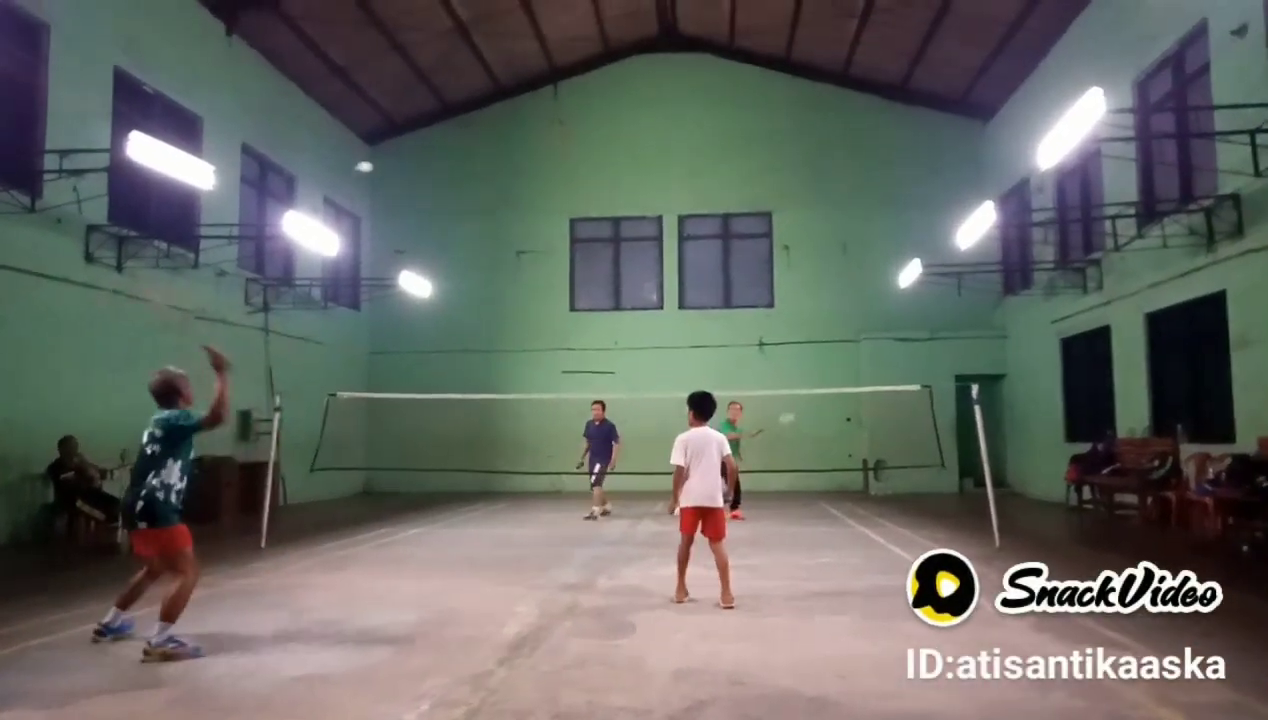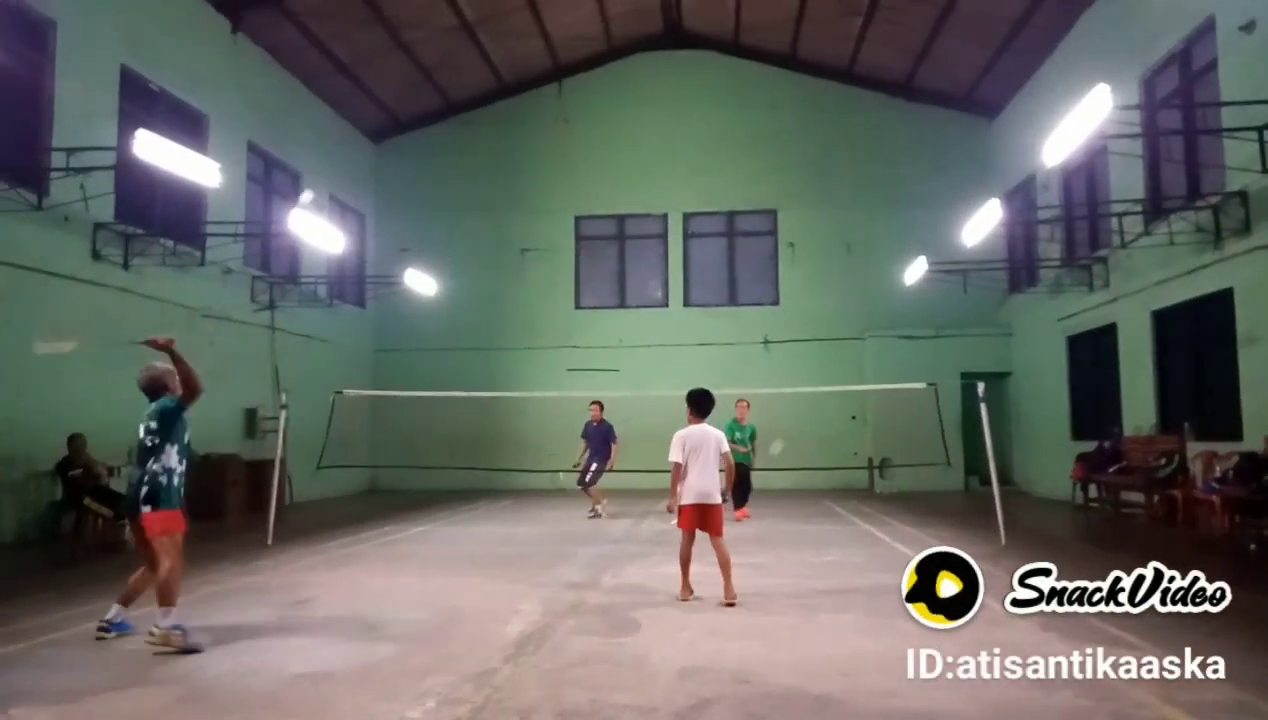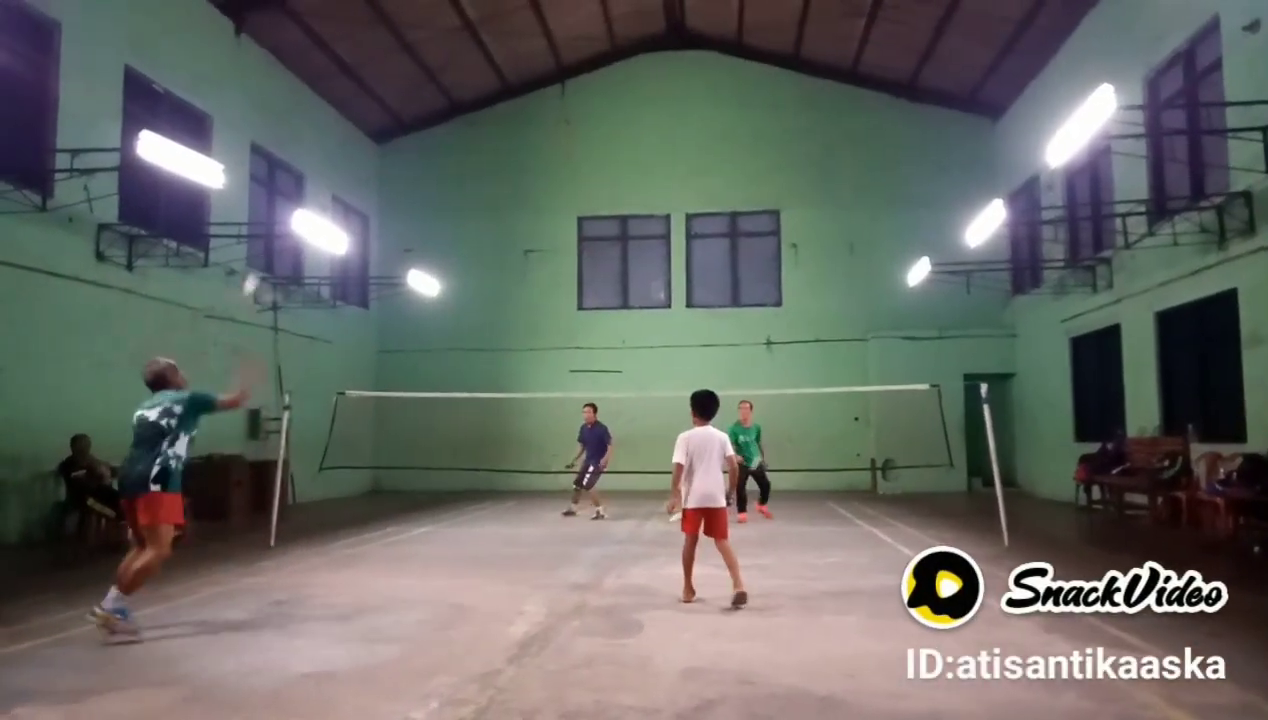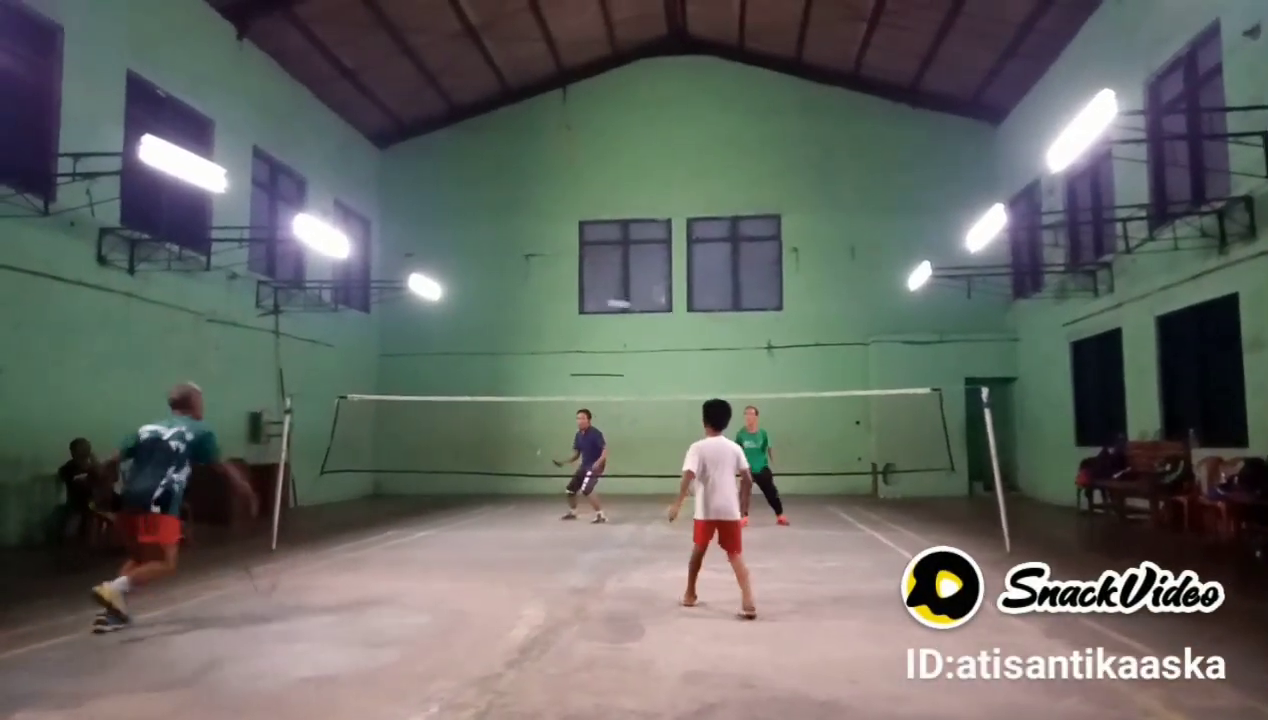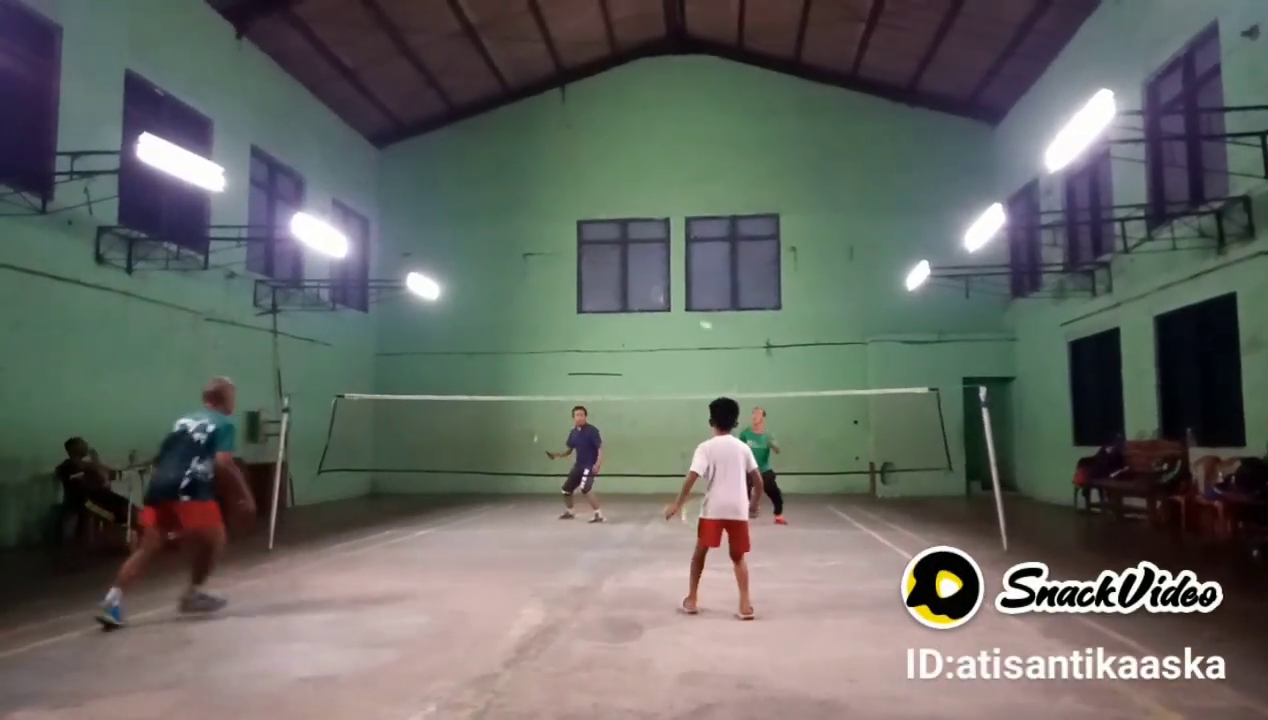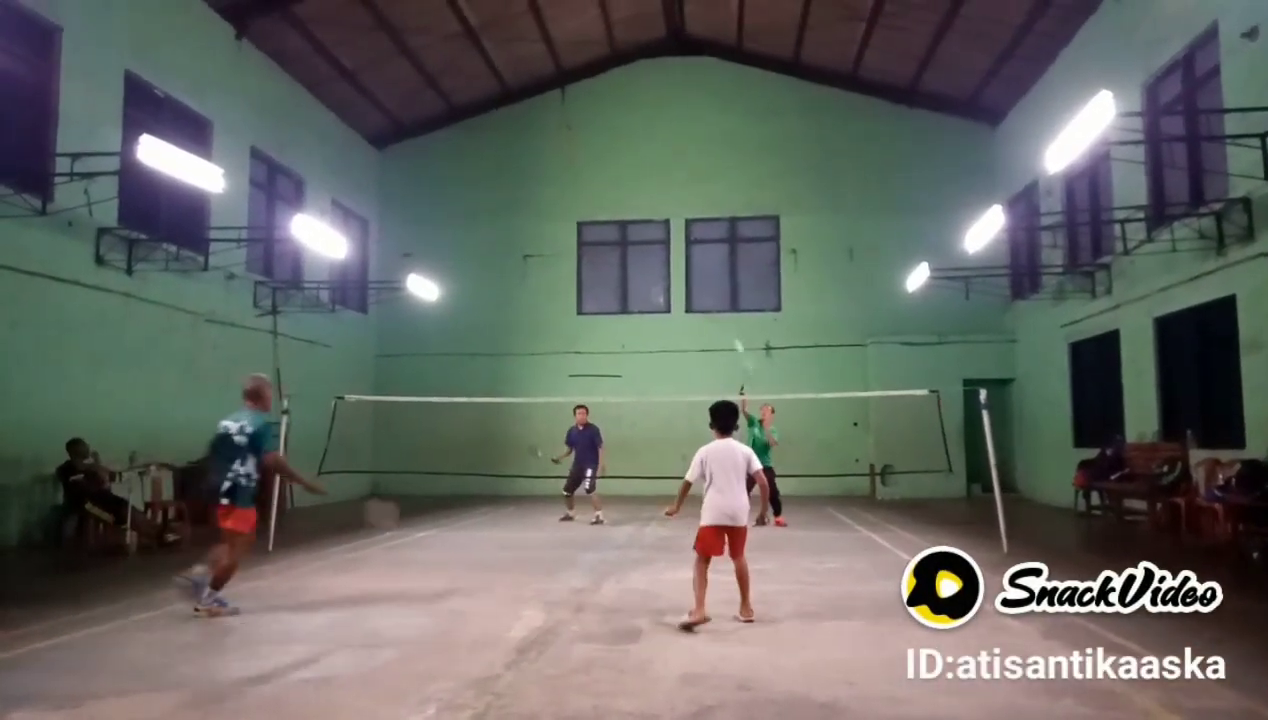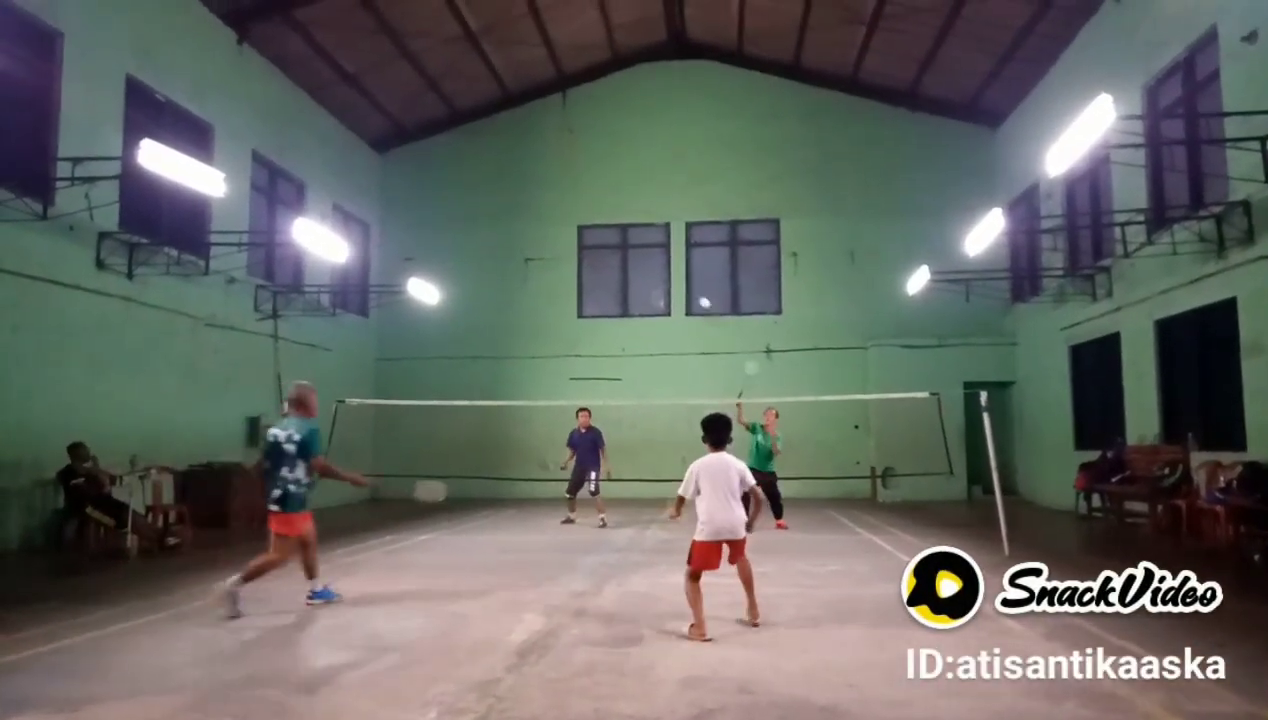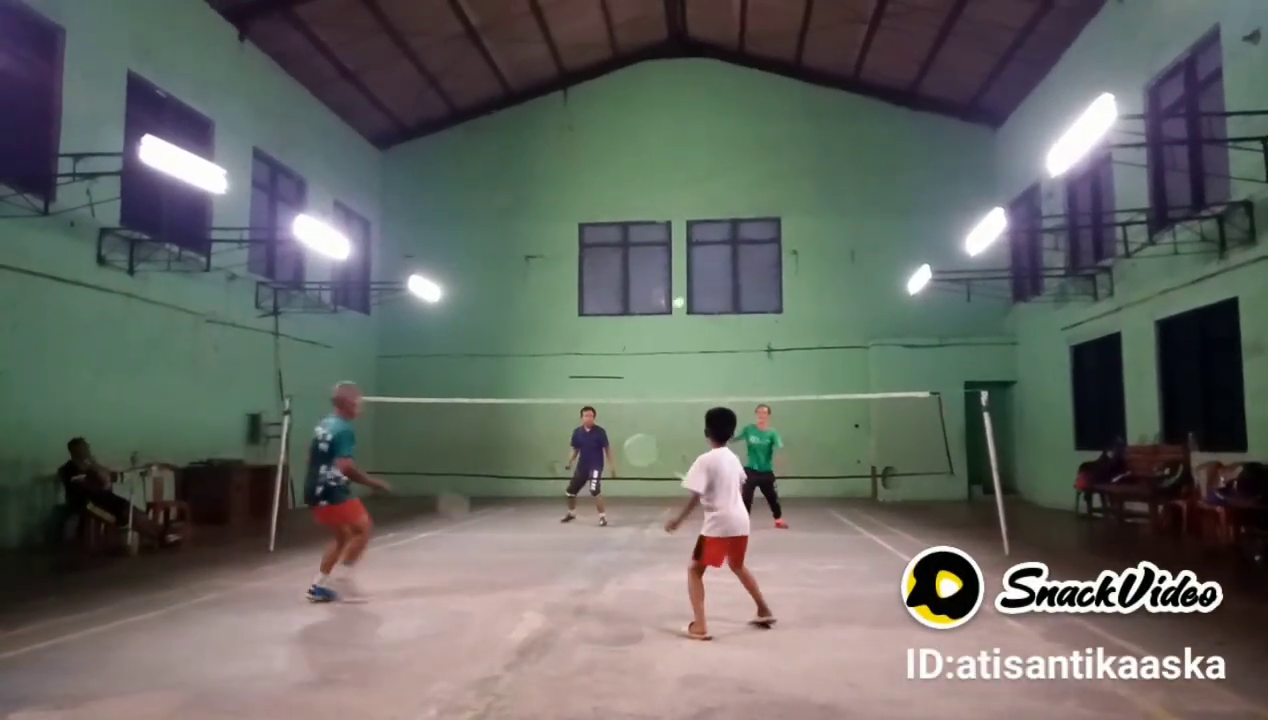
dt=0.2s
person 1, frame 1
left shoulder: (165, 423)
right shoulder: (172, 420)
right elbow: (217, 418)
right wrist: (221, 374)
left hip: (144, 508)
right hip: (157, 512)
left knee: (155, 569)
right knee: (187, 574)
left ankle: (111, 623)
right ankle: (161, 640)
person 1, frame 2
left shoulder: (158, 415)
right shoulder: (163, 410)
right elbow: (194, 389)
right wrist: (171, 352)
left hip: (142, 496)
right hip: (158, 498)
left knee: (153, 564)
right knee: (172, 560)
left ankle: (113, 620)
right ankle: (167, 627)
person 1, frame 3
left shoulder: (143, 410)
right shoulder: (187, 399)
right elbow: (231, 402)
right wrist: (244, 385)
left hip: (132, 481)
right hip: (160, 483)
left knee: (141, 547)
right knee: (159, 549)
left ankle: (113, 607)
right ankle: (111, 605)
person 1, frame 4
left shoulder: (147, 429)
right shoulder: (199, 433)
left elbow: (113, 461)
right elbow: (225, 468)
right wrist: (249, 493)
left hip: (131, 498)
right hip: (159, 501)
left knee: (139, 558)
right knee: (163, 563)
left ankle: (109, 613)
right ankle: (113, 589)
person 1, frame 5
left shoulder: (184, 421)
right shoulder: (224, 424)
left elbow: (161, 456)
right elbow: (223, 462)
right wrist: (244, 494)
left hip: (159, 488)
right hip: (190, 491)
left knee: (147, 550)
right knee: (215, 540)
left ankle: (111, 603)
right ankle: (193, 594)
person 1, frame 6
left shoulder: (227, 422)
right shoulder: (262, 424)
left elbow: (212, 455)
right elbow: (272, 461)
right wrist: (304, 482)
left hip: (223, 490)
right hip: (239, 494)
left knee: (230, 545)
right knee: (235, 551)
left ankle: (199, 573)
right ankle: (207, 599)
person 1, frame 7
left shoulder: (275, 429)
right shoulder: (309, 430)
left elbow: (262, 465)
right elbow: (320, 466)
right wrist: (350, 478)
left hip: (279, 496)
right hip: (288, 500)
left knee: (309, 540)
right knee: (278, 555)
left ankle: (317, 590)
right ankle: (234, 585)
person 1, frame 8
left shoulder: (325, 424)
right shoulder: (344, 430)
right elbow: (346, 467)
right wrist: (373, 483)
left hip: (318, 492)
right hip: (332, 493)
left knee: (343, 537)
right knee: (363, 531)
left ankle: (319, 585)
right ankle: (341, 577)
person 2, frame 1
left shoulder: (683, 439)
right shoulder: (719, 438)
left elbow: (679, 471)
right elbow: (732, 467)
left wrist: (674, 498)
right wrist: (729, 490)
left hip: (690, 499)
right hip: (714, 499)
left knee: (686, 542)
right knee: (717, 545)
left ankle: (681, 589)
right ankle: (726, 593)
person 2, frame 2
left shoulder: (681, 436)
right shoulder: (718, 435)
left elbow: (676, 467)
right elbow: (730, 464)
left wrist: (672, 496)
right wrist: (728, 489)
left hip: (688, 496)
right hip: (712, 495)
left knee: (687, 540)
right knee: (718, 541)
left ankle: (685, 588)
right ankle: (728, 590)
person 2, frame 3
left shoulder: (685, 438)
right shoulder: (722, 437)
left elbow: (678, 467)
right elbow: (734, 467)
left wrist: (674, 497)
right wrist: (730, 490)
left hip: (692, 499)
right hip: (716, 498)
left knee: (690, 542)
right knee: (722, 543)
left ankle: (688, 590)
right ankle: (738, 585)
person 2, frame 4
left shoulder: (698, 448)
right shoulder: (734, 448)
left elbow: (688, 476)
right elbow: (747, 479)
left wrist: (677, 504)
right wrist: (742, 503)
left hip: (706, 510)
right hip: (730, 510)
left knee: (698, 551)
right knee: (735, 556)
left ankle: (690, 594)
right ankle: (747, 601)
person 2, frame 5
left shoulder: (706, 447)
right shoulder: (743, 448)
left elbow: (692, 477)
right elbow: (758, 480)
left wrist: (677, 504)
right wrist: (754, 503)
left hip: (713, 509)
right hip: (739, 510)
left knee: (700, 553)
right knee: (738, 557)
left ankle: (692, 599)
right ankle: (745, 605)
person 2, frame 6
left shoulder: (704, 452)
right shoulder: (745, 451)
left elbow: (688, 483)
right elbow: (763, 482)
left wrist: (677, 506)
right wrist: (764, 510)
left hip: (713, 514)
right hip: (739, 513)
left knee: (701, 563)
right knee: (738, 558)
left ankle: (699, 610)
right ankle: (745, 608)
person 2, frame 7
left shoulder: (698, 466)
right shoulder: (738, 465)
left elbow: (682, 496)
right elbow: (757, 497)
left wrist: (676, 511)
right wrist: (751, 520)
left hip: (708, 528)
right hip: (736, 525)
left knee: (692, 576)
right knee: (741, 560)
left ankle: (699, 626)
right ankle: (753, 611)
person 2, frame 8
left shoulder: (704, 460)
right shoulder: (732, 459)
left elbow: (695, 497)
left wrist: (678, 519)
left hip: (717, 525)
right hip: (740, 522)
left knee: (695, 571)
right knee: (738, 567)
left ankle: (699, 624)
right ankle: (764, 610)
